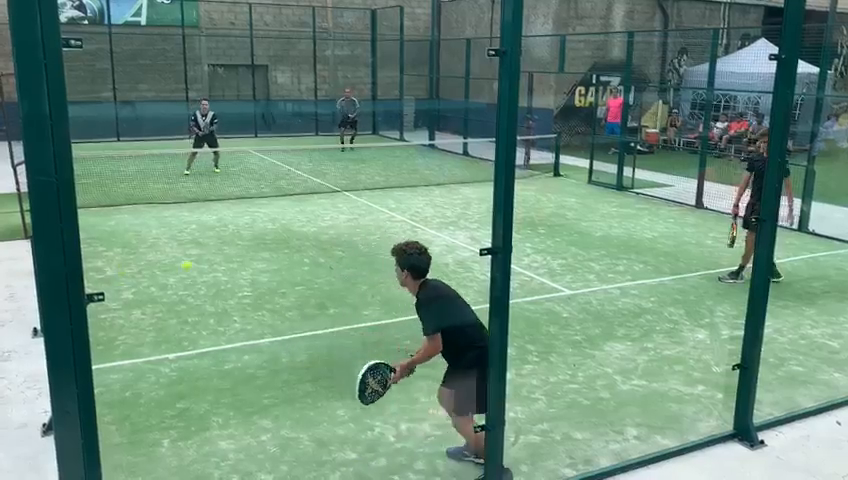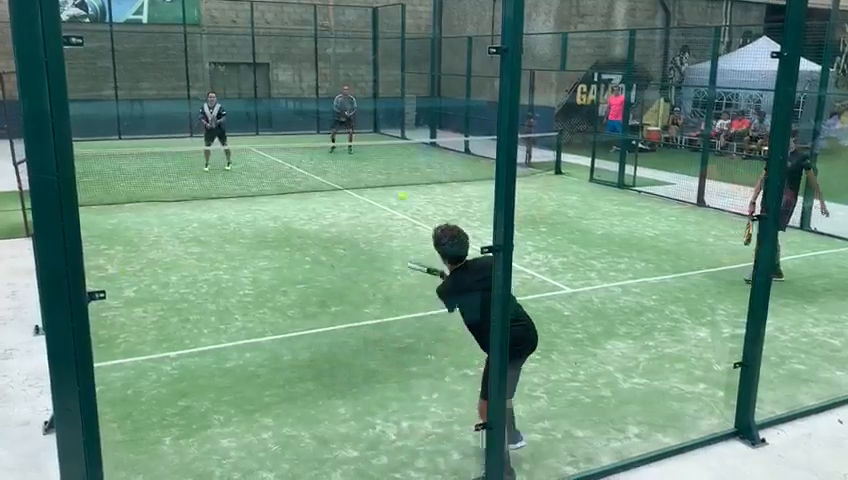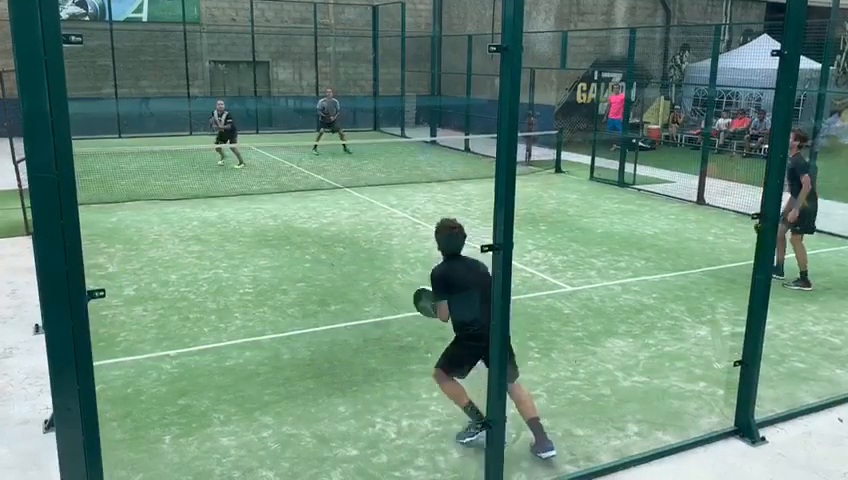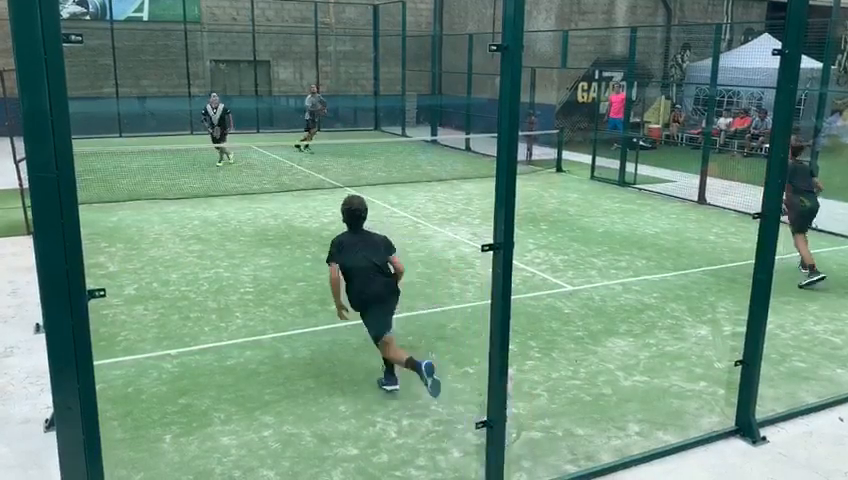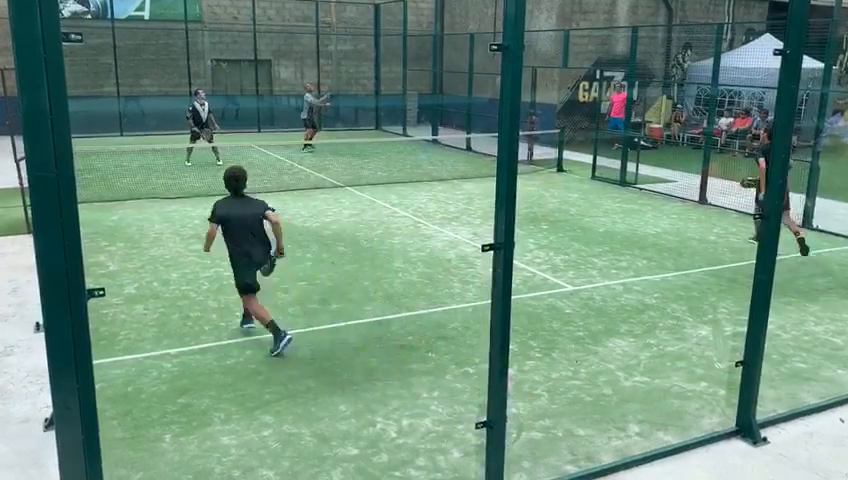
dt=0.4s
person 1, frame 1
left shoulder: (425, 301)
right shoulder: (434, 287)
left elbow: (435, 347)
left wrist: (408, 365)
right wrist: (412, 361)
left hip: (475, 357)
right hip: (472, 351)
left knee: (461, 420)
right knee: (445, 397)
right ankle: (477, 450)
person 1, frame 2
left shoulder: (446, 289)
right shoulder: (488, 263)
left hip: (505, 345)
right hip: (527, 333)
left knee: (486, 408)
right ankle: (511, 433)
person 1, frame 3
left shoulder: (439, 273)
right shoulder: (478, 266)
left elbow: (444, 316)
left wrist: (438, 311)
left hip: (470, 336)
left knee: (441, 375)
right knee: (512, 386)
left ankle: (479, 422)
right ankle: (543, 442)
person 1, frame 4
left shoulder: (338, 242)
right shoulder: (380, 240)
left elbow: (334, 277)
right elbow: (399, 268)
left wrist: (338, 303)
left hip: (365, 300)
right hip: (389, 293)
left knee: (387, 347)
right knee: (383, 332)
left ankle: (420, 367)
right ankle: (390, 377)
person 1, frame 5
left shoulder: (220, 206)
right shoulder: (258, 204)
left elbow: (211, 233)
right elbow: (275, 220)
left wrist: (207, 247)
right wrist: (280, 245)
left hip: (242, 256)
right hip: (262, 254)
left knee: (249, 300)
left ankle: (278, 334)
right ankle: (247, 316)
person 2, frame 1
right shoulder: (754, 159)
left elbow: (788, 186)
right elbow: (745, 182)
left wrist: (790, 208)
right wrist: (736, 203)
right hip: (753, 202)
left knee: (751, 237)
left ankle: (739, 272)
right ankle: (773, 270)
person 2, frame 2
left shoulder: (801, 158)
left elbow: (813, 181)
right elbow: (762, 179)
left wrist: (821, 202)
right wrist: (753, 201)
left hip: (787, 203)
right ankle: (775, 269)
person 2, frame 3
left shoulder: (798, 162)
right shoulder: (793, 160)
left elbow: (807, 186)
left wrist: (796, 209)
right wrist: (791, 206)
left hip: (804, 205)
right hip: (797, 202)
left knee: (795, 239)
right knee: (780, 231)
left ankle: (804, 280)
right ankle: (778, 268)
person 2, frame 4
left shoulder: (786, 165)
right shoulder: (806, 166)
right elbow: (820, 187)
left hip: (800, 204)
right hip: (813, 204)
left knee: (799, 241)
right knee: (799, 233)
left ankle: (814, 272)
right ankle: (805, 263)
person 2, frame 5
left shoulder: (763, 149)
left elbow: (762, 167)
left wrist: (762, 190)
left hip: (768, 185)
left knee: (759, 207)
right knee: (785, 217)
left ankle: (758, 236)
right ankle: (799, 236)
